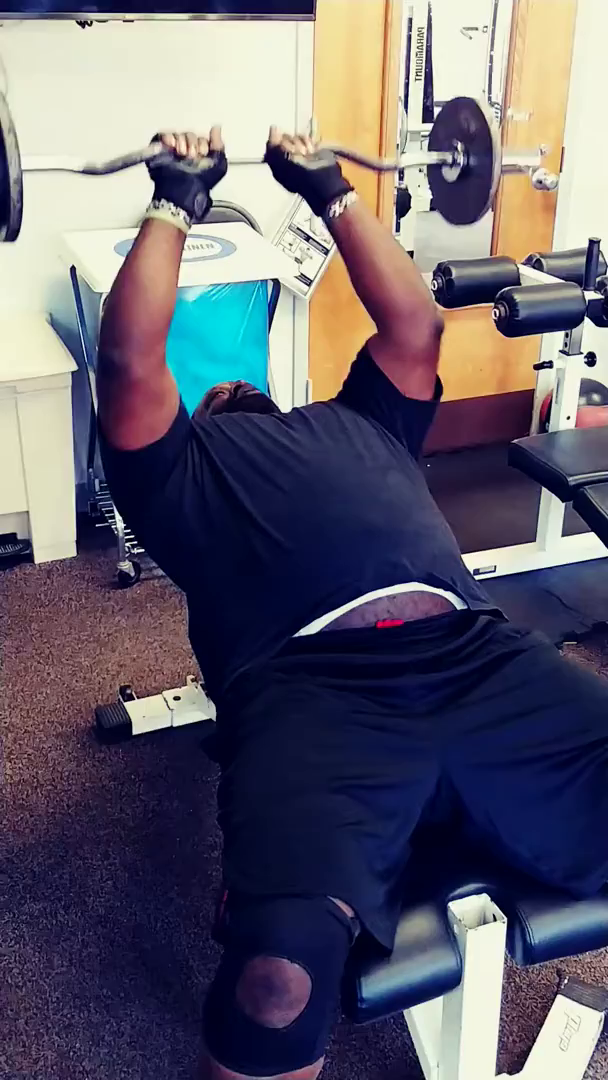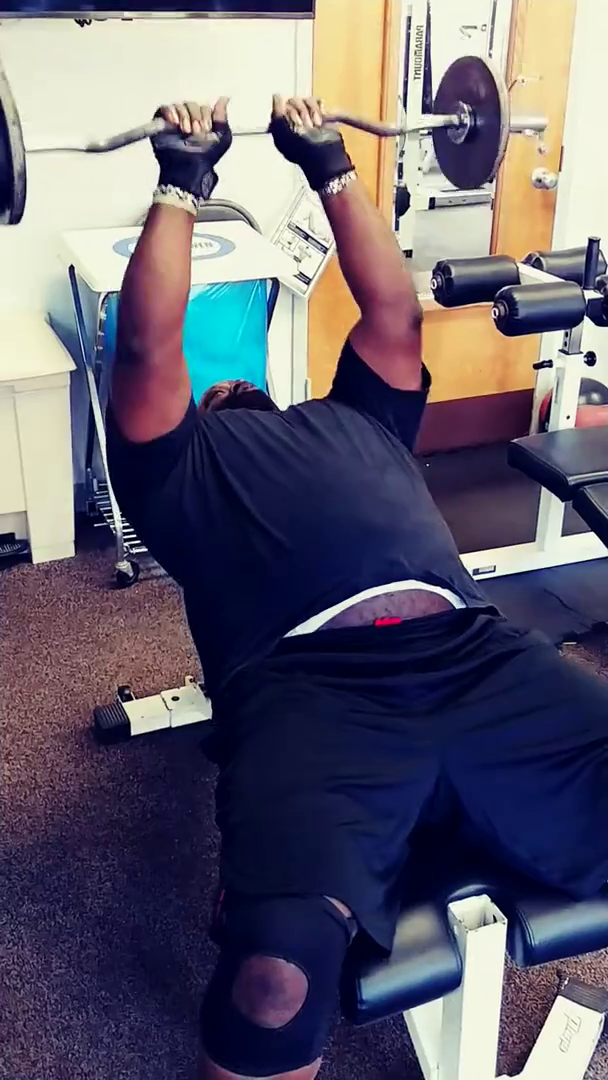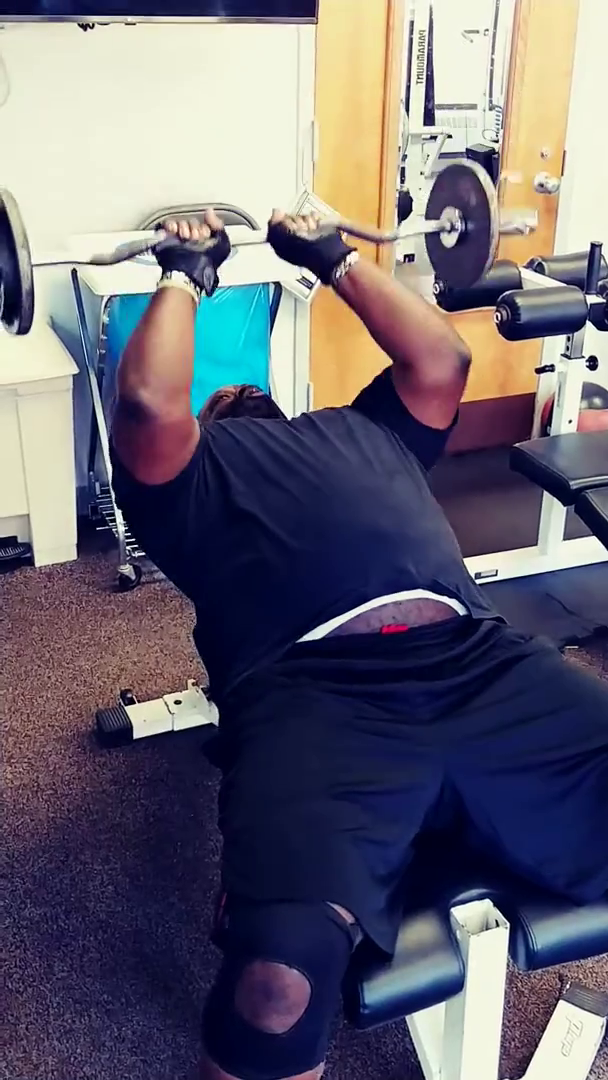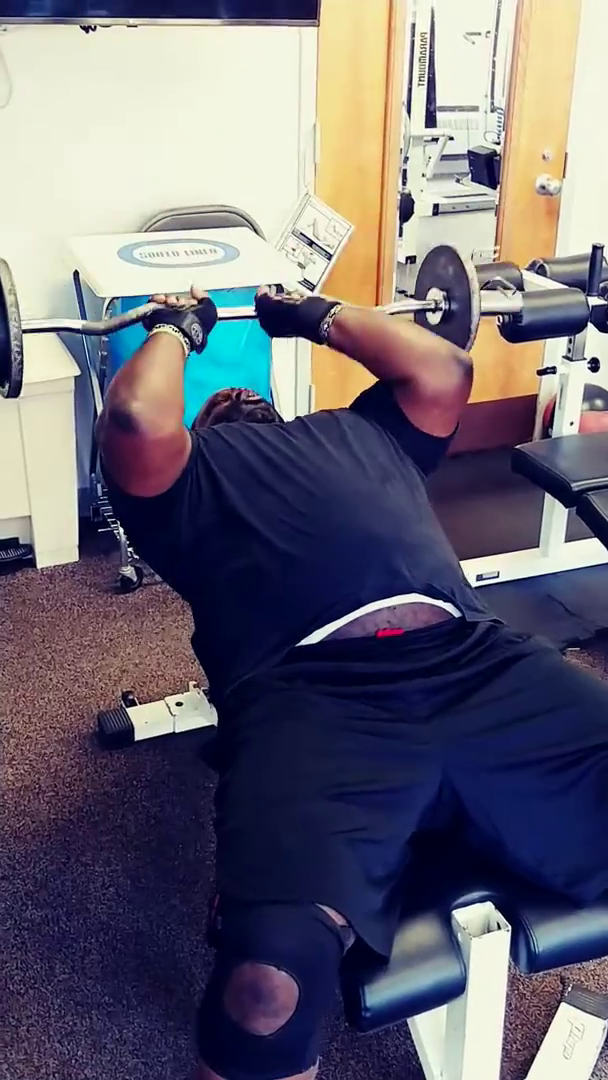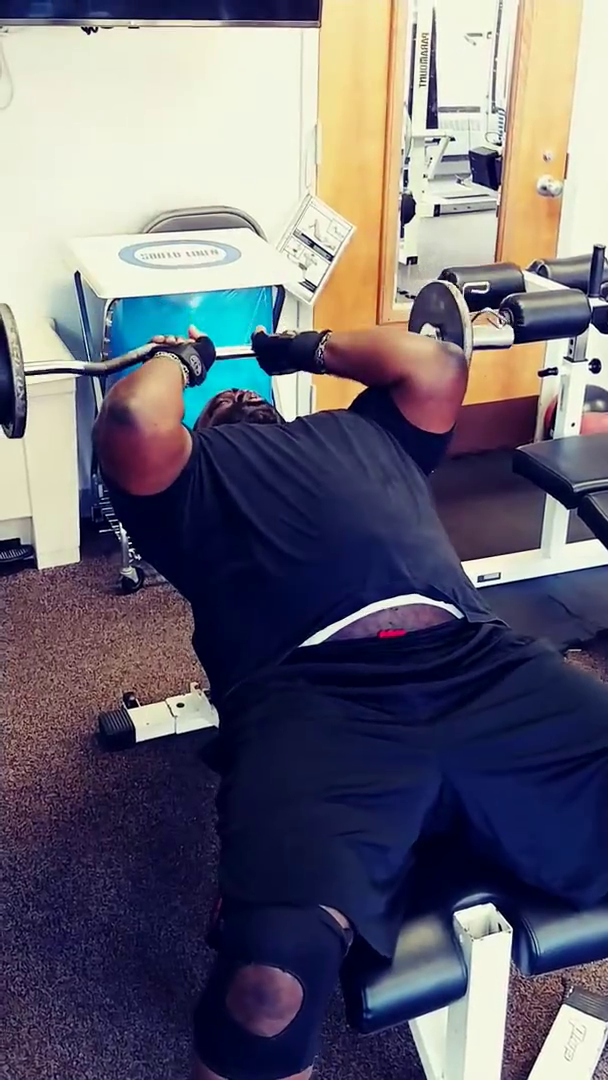
dt=0.3s
person 1, frame 1
left shoulder: (358, 423)
right shoulder: (186, 467)
left elbow: (412, 325)
right elbow: (130, 362)
left wrist: (332, 195)
right wrist: (176, 206)
left hip: (476, 655)
right hip: (311, 690)
right knee: (279, 974)
person 1, frame 2
left shoulder: (355, 424)
right shoulder: (184, 468)
left elbow: (392, 312)
right elbow: (148, 350)
left wrist: (331, 169)
right wrist: (182, 185)
left hip: (475, 655)
right hip: (307, 688)
right knee: (278, 969)
person 1, frame 3
left shoulder: (359, 427)
right shoulder: (190, 469)
left elbow: (440, 362)
right elbow: (146, 406)
left wrist: (333, 257)
right wrist: (184, 278)
left hip: (481, 661)
right hip: (313, 696)
right knee: (278, 972)
person 1, frame 4
left shoulder: (355, 432)
right shoulder: (188, 472)
left elbow: (444, 371)
right elbow: (135, 422)
left wrist: (322, 316)
right wrist: (174, 331)
left hip: (474, 660)
right hip: (309, 695)
right knee: (270, 973)
person 1, frame 5
left shoulder: (359, 430)
right shoulder: (193, 470)
left elbow: (438, 366)
right elbow: (131, 428)
left wrist: (316, 350)
right wrist: (175, 363)
left hip: (476, 661)
right hip: (312, 696)
right knee: (269, 979)
